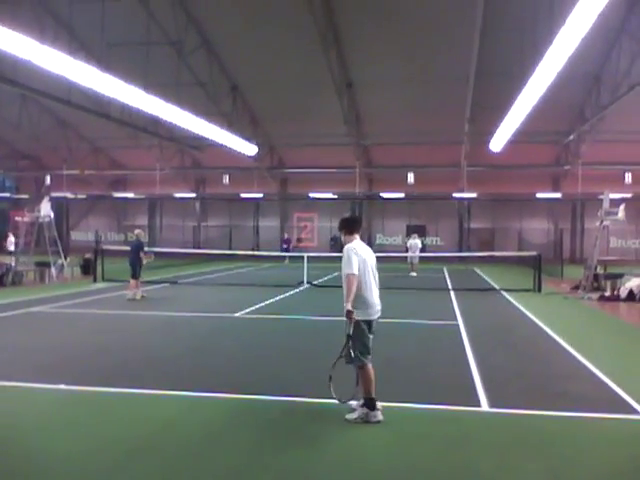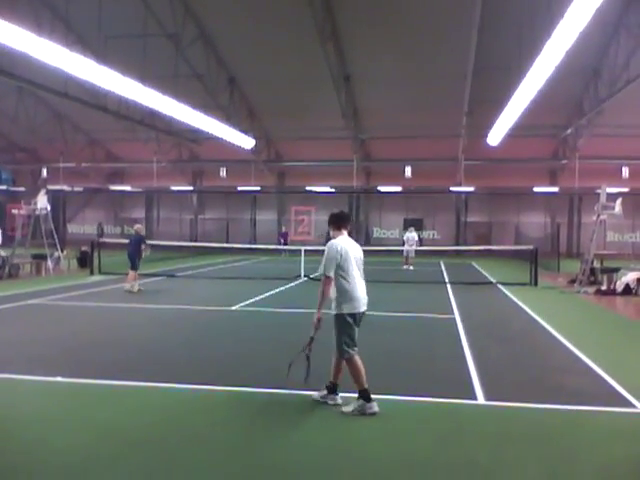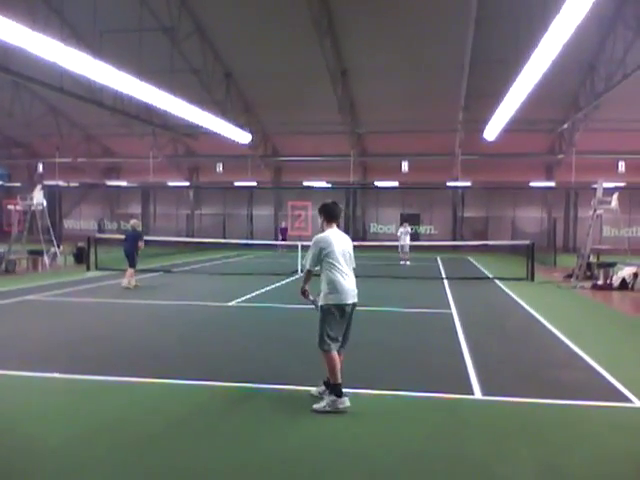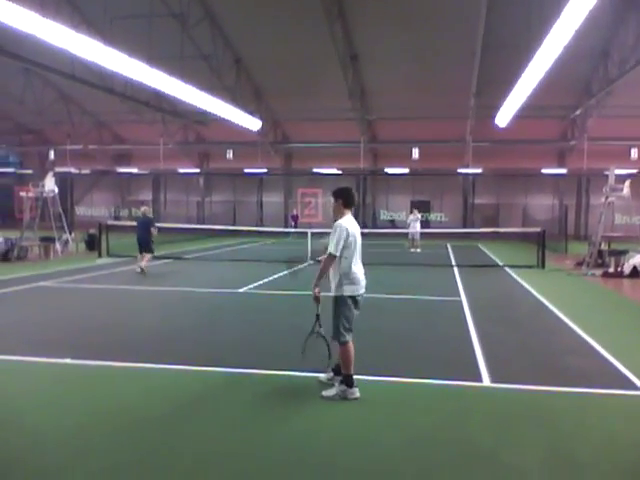
dt=0.5s
person 1, frame 1
left shoulder: (350, 248)
right shoulder: (367, 249)
left elbow: (352, 277)
left wrist: (348, 303)
left hip: (360, 310)
right hip: (371, 308)
left knee: (361, 360)
right knee: (364, 357)
left ankle: (371, 409)
right ankle: (369, 401)
person 1, frame 2
left shoulder: (333, 246)
right shoulder: (356, 246)
left elbow: (327, 281)
left wrist: (319, 311)
left hip: (346, 305)
right hip: (359, 302)
left knee: (349, 352)
right knee: (343, 349)
left ankle: (366, 401)
right ankle: (331, 391)
person 1, frame 3
left shoulder: (320, 239)
right shoulder: (346, 239)
left elbow: (309, 269)
left wrist: (304, 286)
left hip: (333, 297)
right hip: (350, 295)
left knee: (328, 345)
right knee: (338, 345)
left ankle: (338, 396)
right ankle: (330, 386)
person 1, frame 4
left shoulder: (341, 225)
right shoulder: (351, 223)
left elbow: (331, 258)
left wrist: (316, 285)
left hip: (346, 287)
right hip: (354, 284)
left knee: (343, 335)
right knee: (342, 333)
left ankle: (348, 386)
right ankle: (338, 372)
